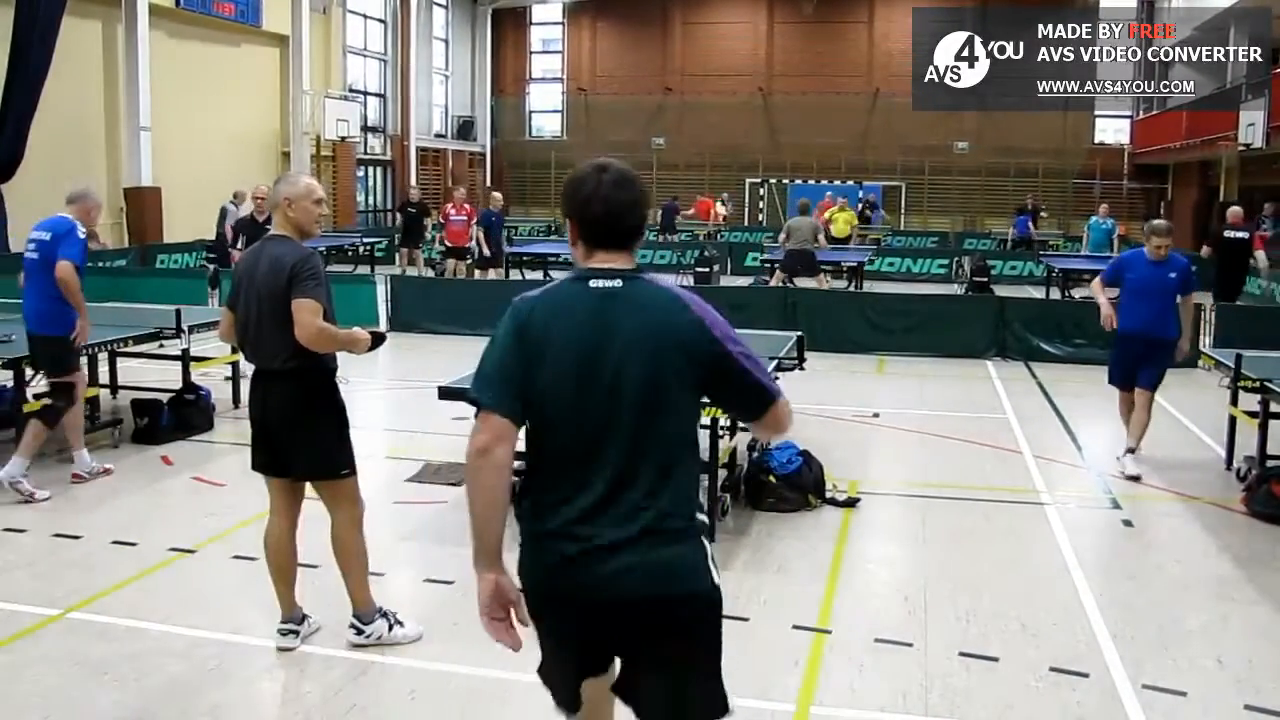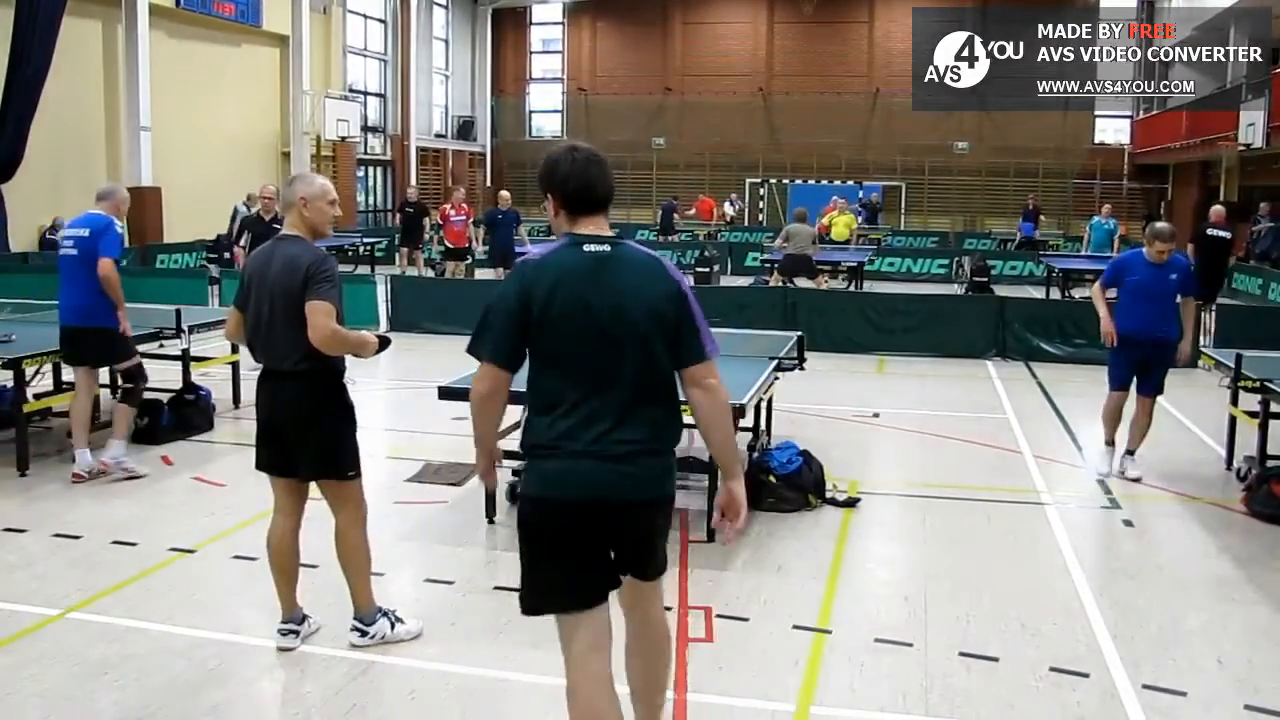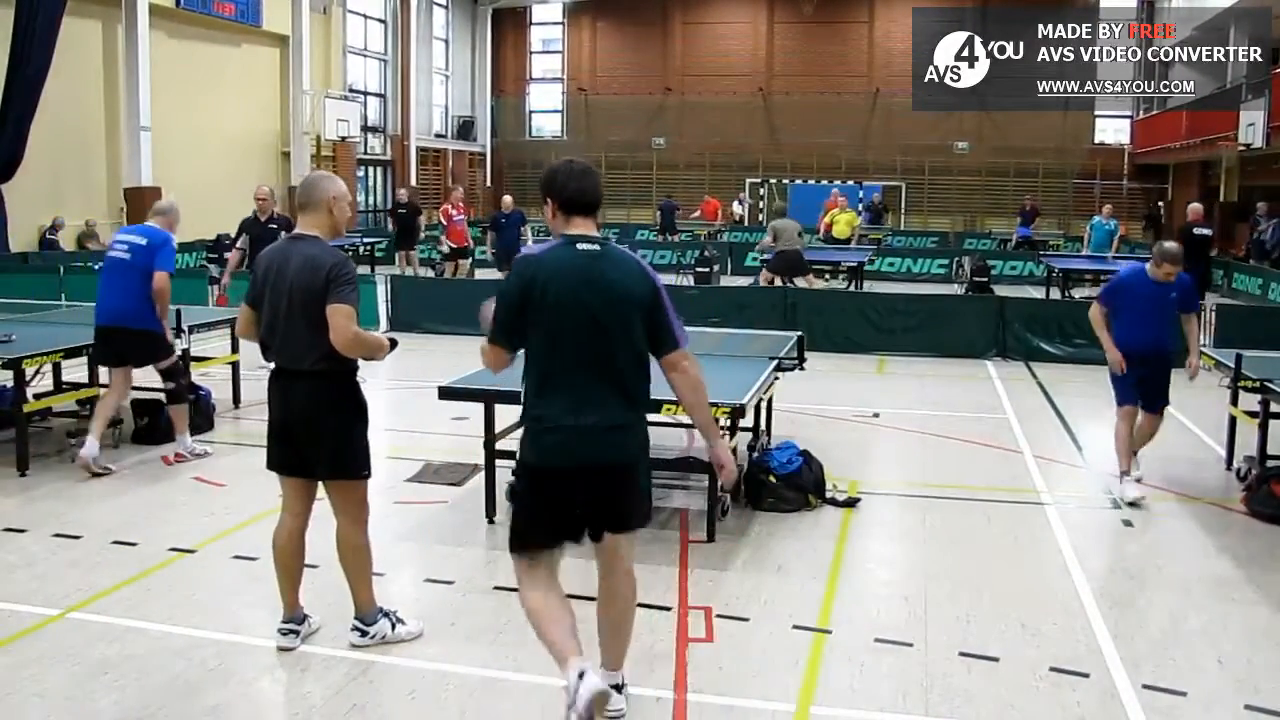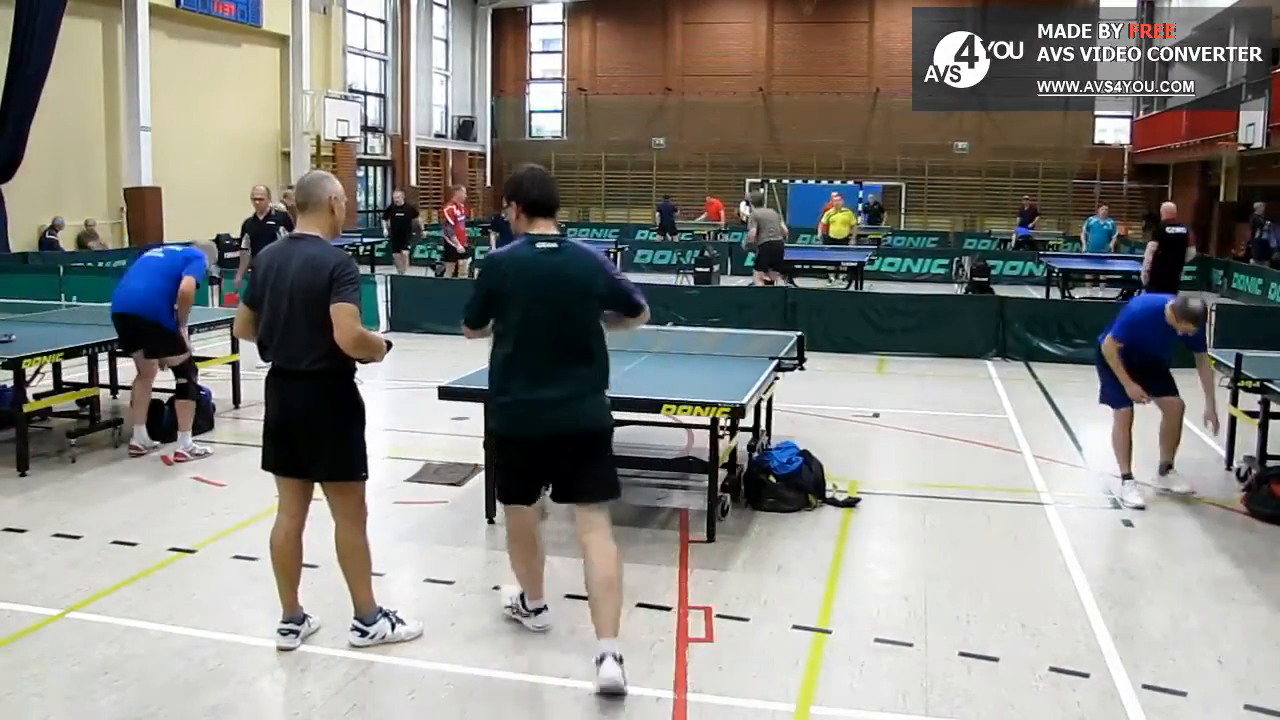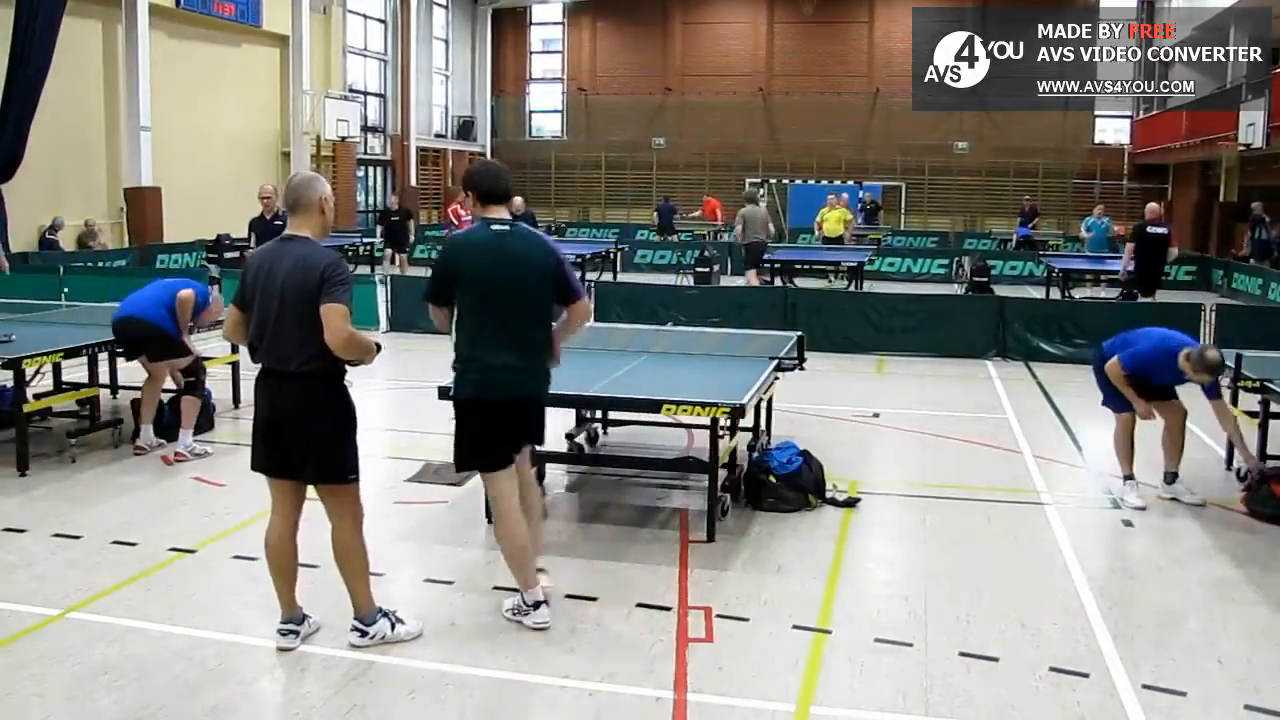
dt=0.3s
person 1, frame 1
left shoulder: (531, 316)
right shoulder: (688, 315)
left elbow: (488, 446)
right elbow: (774, 417)
left wrist: (488, 567)
left hip: (560, 567)
right hip: (669, 569)
person 1, frame 2
left shoulder: (532, 274)
right shoulder: (660, 275)
left elbow: (489, 386)
right elbow: (703, 384)
left wrist: (485, 453)
right wrist: (732, 473)
left hip: (558, 481)
right hip: (644, 476)
left knee: (585, 645)
right knee: (645, 599)
person 1, frame 3
left shoulder: (531, 266)
right shoulder: (637, 272)
left elbow: (496, 358)
right elbow: (679, 366)
left wrist: (493, 320)
right wrist: (715, 440)
left hip: (549, 448)
right hip: (623, 444)
left knee: (535, 571)
right knee: (616, 563)
left ankle: (580, 674)
person 1, frame 4
left shoulder: (500, 263)
right shoulder: (591, 260)
left elbow: (471, 329)
right elbow: (637, 315)
left hip: (515, 417)
right hip: (584, 414)
left knee: (519, 512)
right knee: (594, 527)
left ankle: (531, 602)
right ankle: (608, 656)
person 1, frame 5
left shoulder: (458, 247)
right shoulder: (541, 245)
left elbow: (438, 317)
right elbow: (580, 310)
right wrist: (553, 341)
left hip: (480, 384)
right hip: (530, 382)
left knee: (501, 490)
right knee: (520, 465)
left ankle: (532, 599)
right ankle: (533, 567)
person 2, frame 1
left shoulder: (248, 261)
right shoulder: (302, 260)
left elbow: (228, 331)
right elbow: (310, 332)
right wrist: (352, 340)
left hip: (265, 392)
right hip: (307, 394)
left knee: (282, 510)
right knee: (346, 508)
left ankle: (290, 620)
right ankle: (366, 618)
person 2, frame 2
left shoulder: (256, 260)
right shoulder: (316, 262)
left elbow: (234, 330)
right elbow: (324, 335)
right wrist: (362, 344)
left hip: (272, 391)
right hip: (314, 394)
left knee: (286, 510)
right knee: (349, 510)
left ankle: (290, 620)
right ankle: (368, 619)
person 2, frame 3
left shoulder: (268, 258)
right shoulder: (334, 262)
left elbow: (245, 328)
right elbow: (344, 338)
right wrist: (377, 346)
left hip: (285, 390)
right hip: (329, 395)
left knee: (293, 509)
right knee: (351, 512)
left ankle: (291, 620)
right ankle: (368, 619)
person 2, frame 4
left shoulder: (267, 258)
right shoulder: (336, 262)
left elbow: (243, 328)
right elbow: (349, 337)
right wrist: (378, 348)
left hip: (281, 391)
right hip: (326, 394)
left knee: (290, 510)
right knee: (349, 512)
left ankle: (290, 620)
right ankle: (368, 620)
person 2, frame 5
left shoulder: (257, 260)
right shoulder: (327, 263)
left elbow: (233, 330)
right elbow: (339, 338)
right wrist: (367, 350)
left hip: (271, 393)
right hip: (317, 397)
left knee: (283, 512)
right knee: (345, 514)
left ankle: (290, 620)
right ankle: (368, 620)
person 3, frame 1
left shoulder: (39, 229)
right shoulder: (74, 230)
right elbow: (64, 273)
right wrist: (83, 314)
left hip: (37, 324)
right hip: (58, 326)
left knee: (75, 388)
right knee: (62, 398)
left ankle: (83, 464)
person 3, frame 2
left shoulder: (71, 226)
right shoulder: (110, 225)
right elbow: (105, 270)
right wrist: (121, 309)
left hip: (70, 319)
right hip: (100, 319)
left knee: (85, 387)
right knee: (134, 378)
left ankle: (82, 462)
right ankle: (114, 455)
person 3, frame 3
left shoulder: (121, 234)
right shoulder: (164, 239)
right elbow: (160, 284)
right wrist: (164, 320)
left hip: (106, 319)
right hip: (141, 321)
left knee: (118, 386)
right knee: (176, 376)
left ankle: (91, 447)
right ankle: (184, 446)
person 3, frame 4
left shoulder: (157, 253)
right shoulder: (199, 258)
right elbow: (186, 290)
left wrist: (159, 352)
right wrist: (182, 325)
left hip: (120, 308)
right hip: (152, 311)
left knee: (146, 371)
right knee: (186, 372)
left ankle: (139, 438)
right ankle: (185, 445)
person 3, frame 5
right shoulder: (203, 292)
right elbow: (184, 297)
left wrist: (178, 379)
right wrist: (184, 334)
left hip: (122, 320)
right hip: (150, 322)
left knee: (157, 373)
right knee: (195, 373)
left ankle: (145, 438)
right ankle: (185, 445)
person 4, frame 1
left shoulder: (1181, 266)
right shoulder: (1126, 261)
left elbow: (1187, 301)
right elbow: (1097, 283)
left wrist: (1185, 338)
right wrist: (1104, 302)
left hip: (1161, 343)
right hip: (1127, 338)
left knee: (1143, 397)
right knee: (1126, 394)
left ankle: (1129, 454)
right ankle: (1132, 442)
person 4, frame 2
left shoulder: (1182, 267)
right shoulder: (1124, 262)
left elbow: (1188, 301)
right elbow: (1098, 288)
left wrist: (1187, 337)
right wrist: (1105, 317)
left hip: (1161, 345)
right hip: (1124, 340)
left knee: (1146, 403)
right knee: (1117, 396)
left ankle: (1129, 456)
right ankle: (1108, 446)
person 4, frame 3
left shoulder: (1184, 283)
right shoulder: (1125, 278)
left elbow: (1189, 318)
right elbow: (1096, 310)
left wrist: (1193, 353)
right wrist: (1110, 348)
left hip: (1159, 357)
right hip: (1124, 356)
left knee: (1154, 418)
right knee: (1127, 411)
left ankle: (1131, 454)
right ankle: (1125, 477)
person 4, frame 4
left shoulder: (1192, 323)
right shoulder: (1140, 313)
left elbow: (1202, 360)
right elbow: (1109, 346)
left wrist: (1210, 405)
right wrist: (1129, 384)
left hip: (1150, 360)
right hip: (1114, 354)
left knee: (1175, 406)
right knee: (1124, 413)
left ankle: (1165, 471)
right ankle: (1127, 481)
person 4, frame 5
left shoulder: (1204, 362)
right shoulder: (1154, 353)
left elbow: (1222, 412)
right elbow: (1111, 368)
left wrist: (1246, 455)
right wrist: (1136, 401)
left hip: (1144, 372)
right hip: (1111, 364)
left knee: (1177, 414)
right knee: (1126, 416)
left ankle: (1170, 481)
right ankle: (1129, 483)
